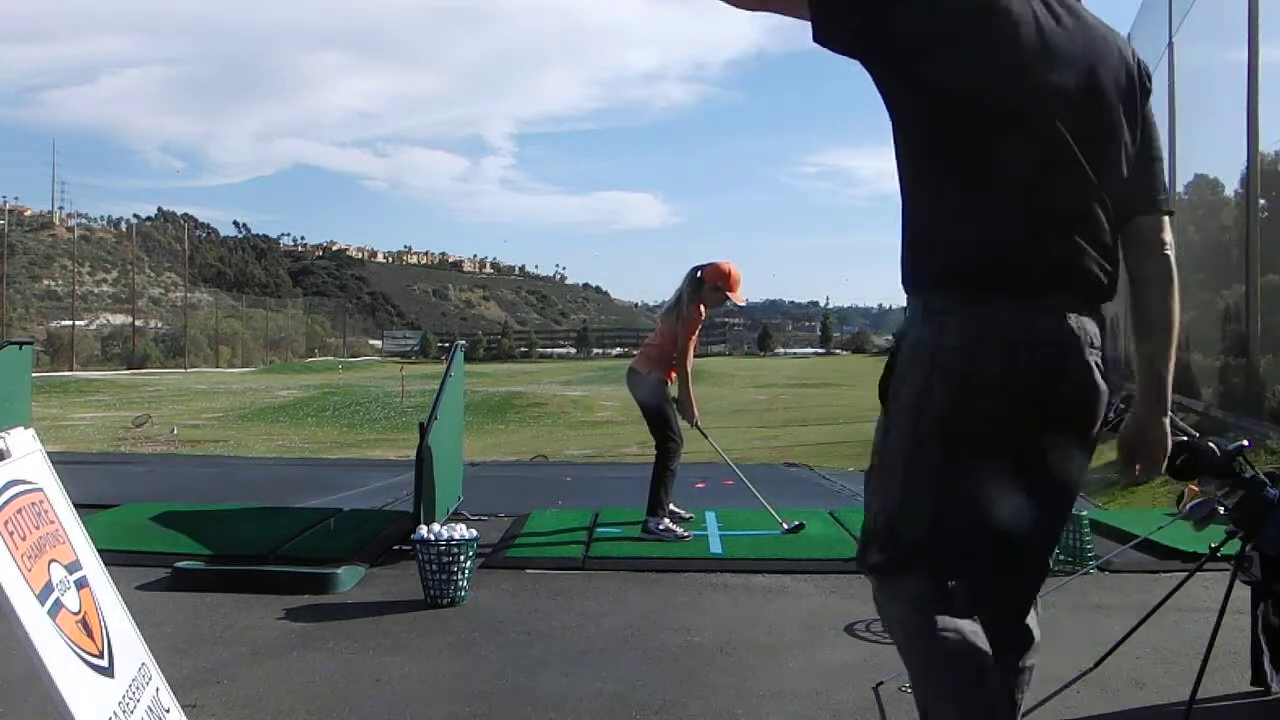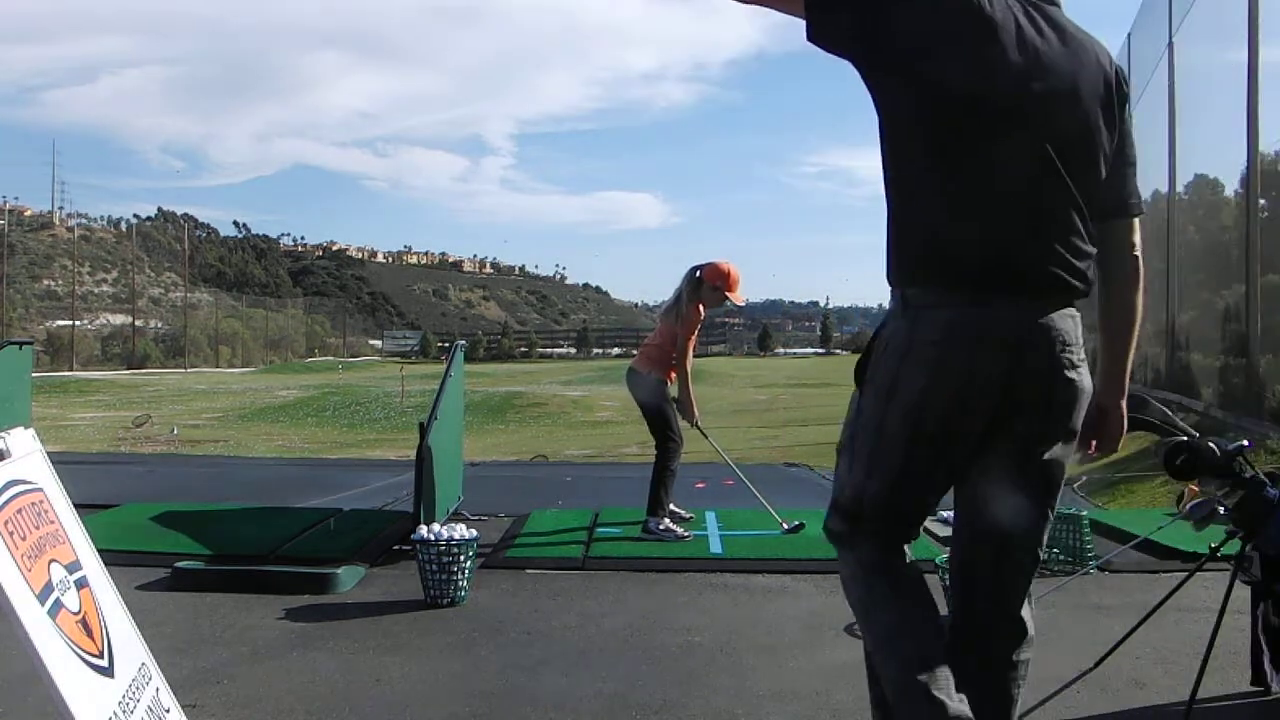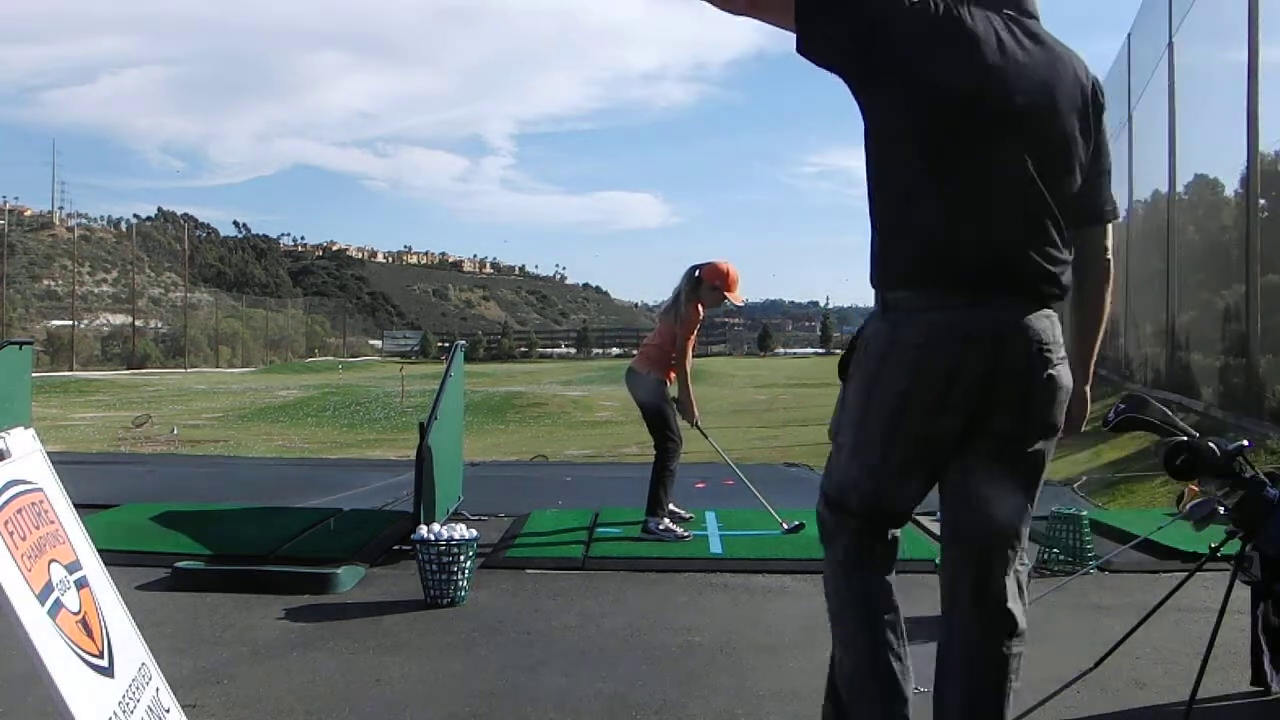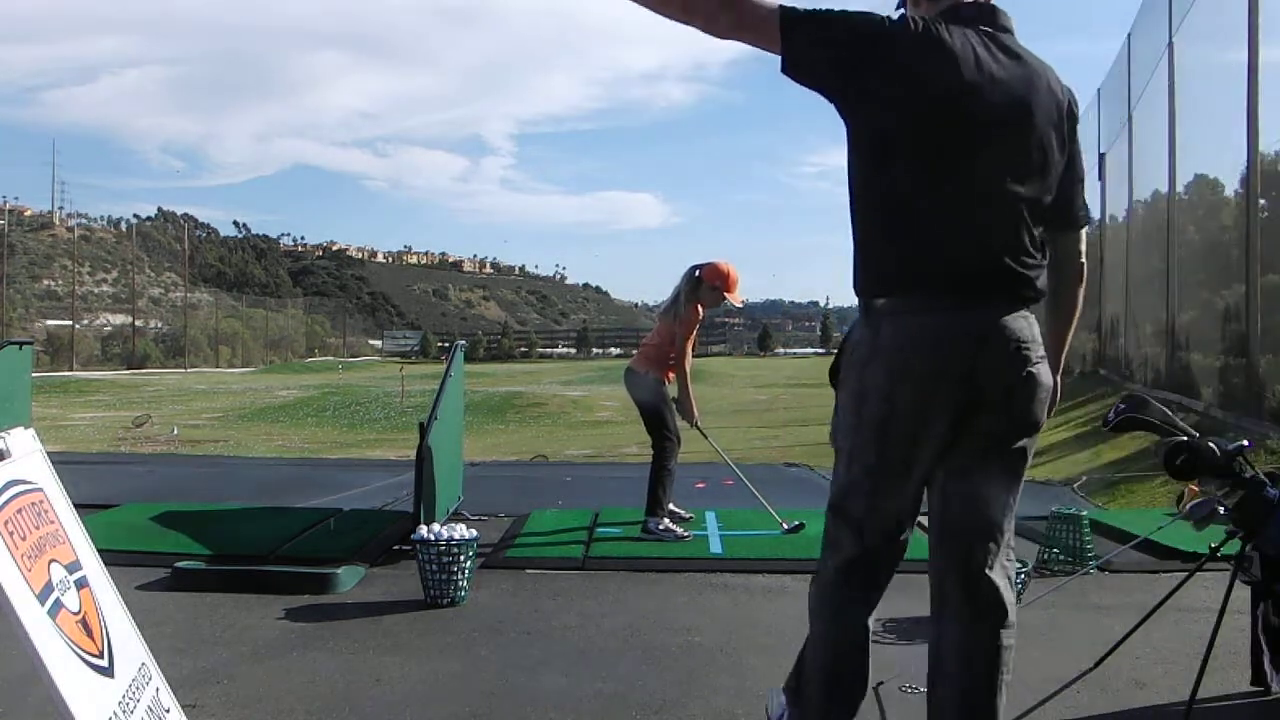
dt=0.1s
person 1, frame 1
right shoulder: (1117, 58)
right elbow: (1153, 249)
right wrist: (1152, 405)
left hip: (953, 339)
right hip: (1071, 348)
left knee: (908, 574)
right knee: (1001, 595)
person 1, frame 2
right shoulder: (1099, 67)
right elbow: (1124, 253)
right wrist: (1112, 387)
left hip: (938, 332)
right hip: (1053, 345)
left knee: (864, 532)
right knee: (1002, 576)
person 1, frame 3
right shoulder: (1076, 76)
right elbow: (1097, 256)
right wrist: (1078, 378)
left hip: (921, 334)
right hip: (1033, 345)
left knee: (855, 529)
right knee: (990, 573)
person 1, frame 4
right shoulder: (1052, 90)
right elbow: (1074, 260)
right wrist: (1046, 368)
left hip: (905, 339)
right hip: (1011, 345)
left knee: (860, 537)
right knee: (977, 564)
person 2, frame 1
left shoulder: (689, 305)
right shoulder: (693, 311)
left elbow: (684, 355)
right elbow: (682, 361)
left wrist: (684, 399)
right wrist: (689, 403)
left hip: (647, 375)
right hip: (649, 378)
left knee: (671, 443)
right knee: (670, 446)
left ankle: (663, 505)
right ankle: (655, 520)
person 2, frame 2
left shoulder: (689, 304)
right shoulder: (692, 311)
left elbow: (682, 356)
right elbow: (682, 361)
left wrist: (684, 399)
right wrist: (689, 403)
left hip: (646, 375)
right hip: (648, 378)
left knee: (671, 443)
right knee: (670, 446)
left ankle: (663, 505)
right ankle: (655, 520)
person 2, frame 3
left shoulder: (687, 304)
right shoulder: (691, 311)
left elbow: (682, 355)
right elbow: (682, 361)
left wrist: (683, 398)
right wrist: (688, 402)
left hip: (647, 375)
right hip: (648, 378)
left knee: (671, 442)
right knee: (669, 446)
left ankle: (663, 505)
right ankle: (654, 520)
person 2, frame 4
left shoulder: (687, 304)
right shoulder: (690, 311)
left elbow: (681, 355)
right elbow: (681, 361)
left wrist: (684, 399)
right wrist: (688, 402)
left hip: (645, 375)
right hip: (647, 378)
left knee: (670, 442)
right knee: (667, 445)
left ankle: (663, 504)
right ankle: (654, 520)
